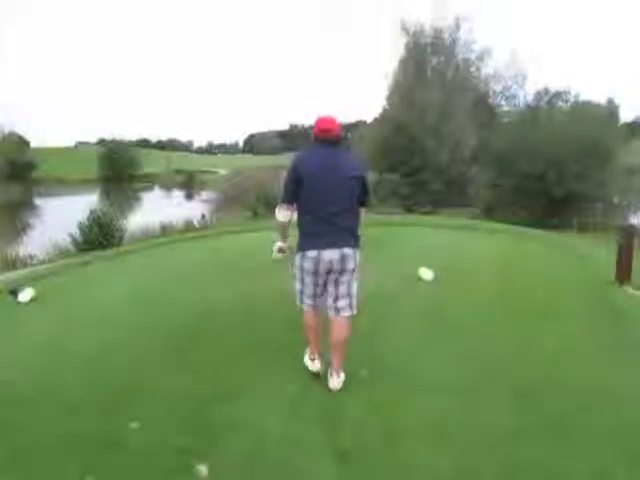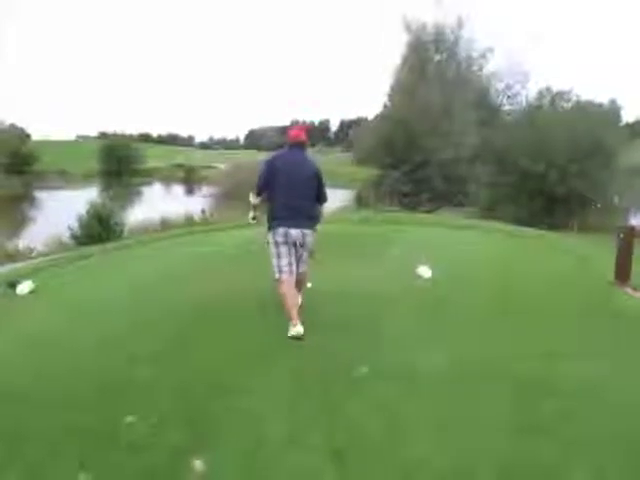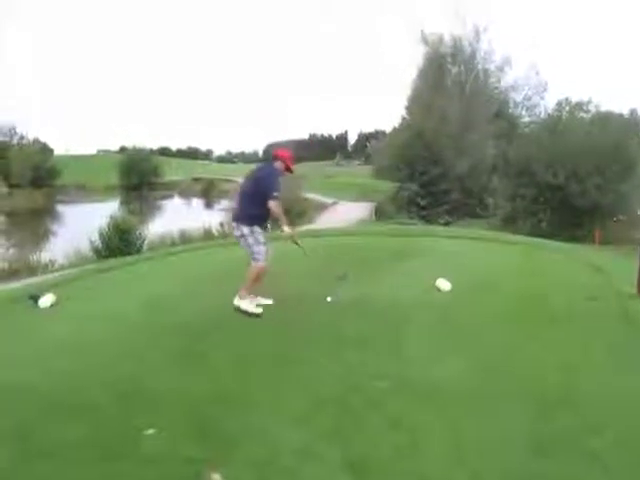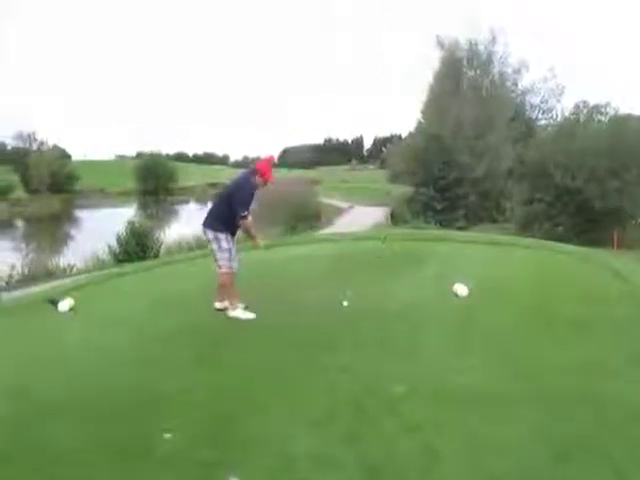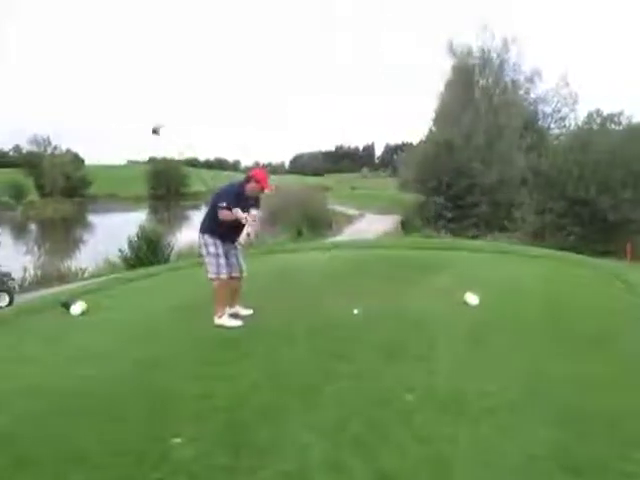
dt=1s
person 1, frame 1
left shoulder: (301, 161)
right shoulder: (356, 165)
left elbow: (286, 207)
right elbow: (361, 206)
left wrist: (282, 238)
left hip: (311, 247)
right hip: (347, 247)
left knee: (310, 305)
right knee: (341, 312)
left ankle: (313, 357)
right ankle: (336, 373)
person 1, frame 2
left shoulder: (273, 162)
right shoulder: (313, 166)
left elbow: (257, 194)
right elbow: (320, 202)
left wrist: (254, 210)
right wrist: (315, 223)
left hip: (280, 227)
right hip: (306, 227)
left knee: (285, 276)
right knee: (301, 269)
left ankle: (295, 323)
right ankle: (296, 298)
person 1, frame 3
left shoulder: (260, 171)
right shoulder: (271, 173)
right elbow: (273, 203)
right wrist: (284, 224)
left hip: (242, 221)
right hip: (249, 224)
left knee: (257, 260)
right knee: (260, 262)
left ankle: (251, 296)
right ankle: (243, 297)
person 1, frame 4
left shoulder: (246, 182)
right shoulder: (244, 188)
left elbow: (243, 216)
right elbow: (242, 220)
left wrist: (252, 232)
right wrist: (254, 238)
left hip: (224, 228)
right hip: (216, 228)
left knee: (228, 266)
right knee: (227, 268)
left ankle: (221, 301)
right ankle: (233, 308)
person 1, frame 5
left shoulder: (253, 198)
right shoulder: (229, 191)
left elbow: (254, 214)
right elbow: (222, 214)
left wrist: (251, 216)
right wrist: (237, 215)
left hip: (230, 239)
right hip: (211, 236)
left knee: (238, 273)
right knee: (220, 276)
left ankle: (233, 307)
right ankle: (220, 316)
